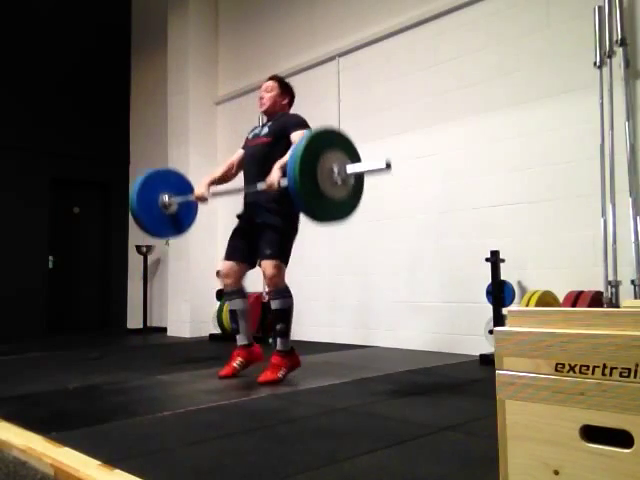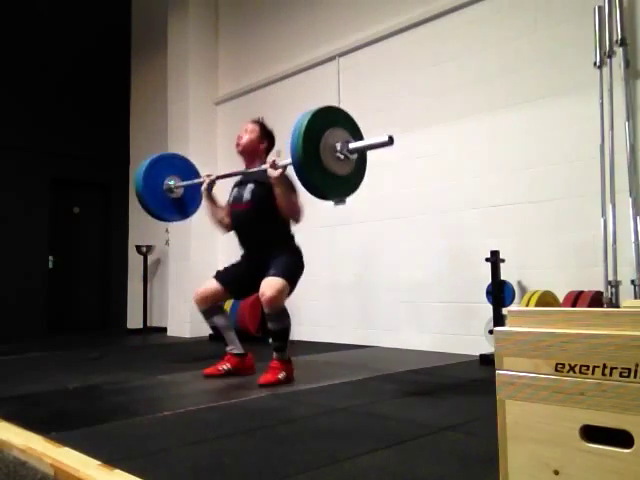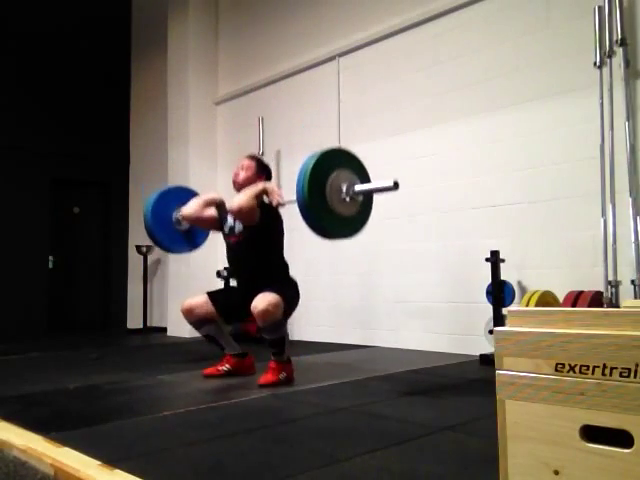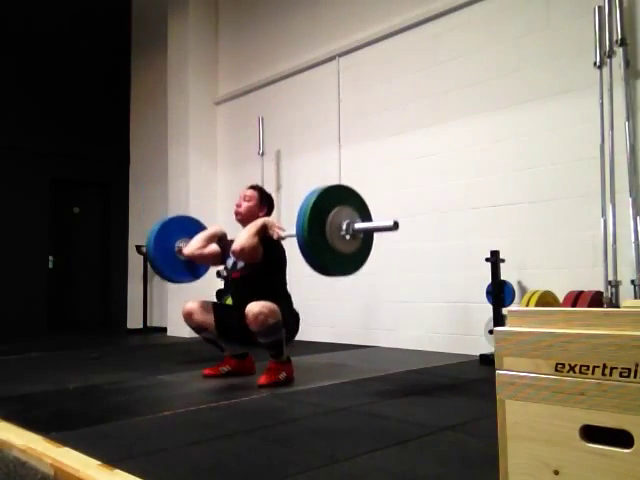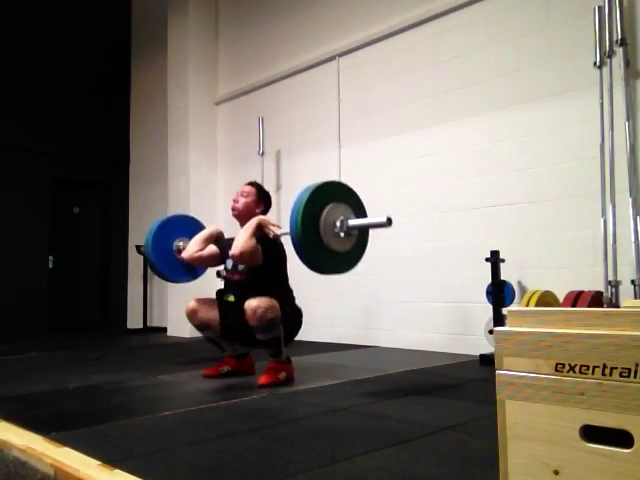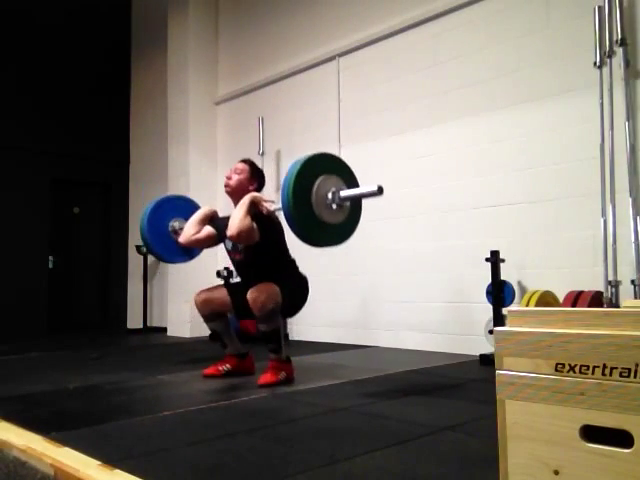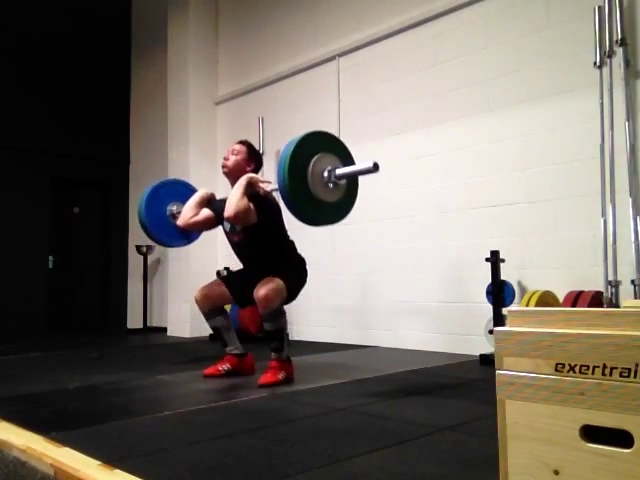
dt=0.2s
person 1, frame 1
left shoulder: (292, 122)
right shoulder: (256, 130)
right elbow: (234, 163)
left wrist: (279, 170)
right wrist: (207, 183)
left hip: (277, 213)
right hip: (251, 214)
left knee: (272, 275)
right knee: (229, 277)
left ankle: (284, 352)
right ankle: (245, 348)
person 1, frame 2
left shoulder: (270, 176)
right shoulder: (238, 183)
left elbow: (294, 215)
right elbow: (227, 223)
left wrist: (277, 178)
right wrist: (208, 192)
left hip: (281, 256)
right hip: (252, 259)
left knee: (270, 294)
right knee: (204, 295)
left ankle: (281, 361)
right ankle: (237, 355)
person 1, frame 3
left shoulder: (264, 210)
right shoulder: (226, 215)
left elbow: (238, 206)
right elbow: (186, 214)
left wrist: (261, 189)
right wrist: (212, 199)
left hip: (278, 291)
right hip: (245, 291)
left knee: (262, 307)
right knee: (191, 307)
left ankle: (281, 363)
right ankle: (237, 357)
person 1, frame 4
left shoulder: (268, 244)
right shoulder: (229, 246)
left elbow: (240, 249)
right elbow: (190, 252)
left wrist: (261, 223)
right wrist: (214, 233)
left hip: (279, 321)
left knee: (256, 312)
right knee: (191, 310)
left ankle: (281, 364)
right ankle: (238, 358)
person 1, frame 5
left shoulder: (267, 242)
right shoulder: (229, 244)
left elbow: (239, 254)
right elbow: (190, 256)
left wrist: (255, 223)
right wrist: (211, 233)
left hip: (282, 318)
right hip: (248, 319)
left knee: (255, 307)
right knee: (193, 308)
left ankle: (281, 364)
right ankle: (238, 357)
person 1, frame 6
left shoulder: (261, 218)
right shoulder: (226, 222)
left elbow: (235, 234)
right elbow: (187, 239)
left wrist: (247, 200)
right wrist: (205, 212)
left hip: (288, 288)
right hip: (256, 285)
left knee: (258, 296)
right knee: (203, 299)
left ankle: (280, 362)
right ankle: (238, 356)
person 1, frame 7
left shoulder: (259, 199)
right shoulder: (223, 203)
left elbow: (233, 215)
right elbow: (184, 222)
left wrist: (244, 181)
right wrist: (203, 195)
left hip: (287, 269)
right hip: (256, 270)
left knee: (264, 295)
right knee: (204, 296)
left ankle: (281, 362)
right ankle: (237, 356)
